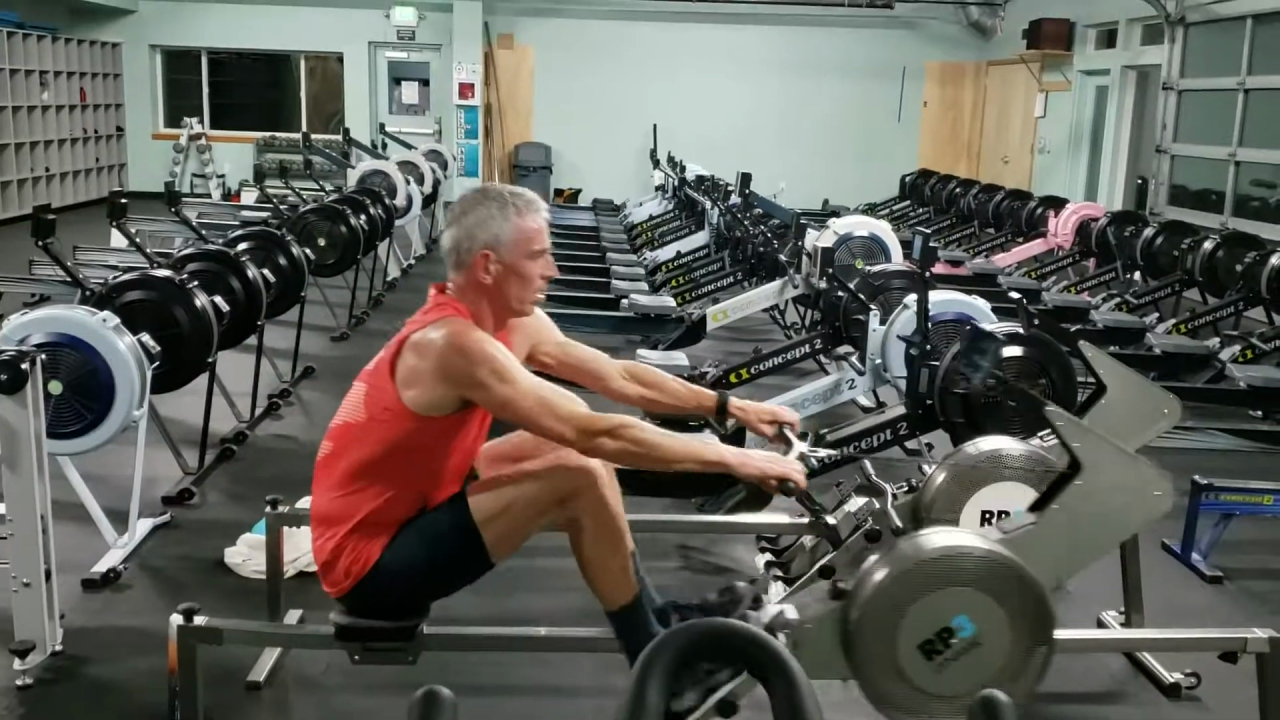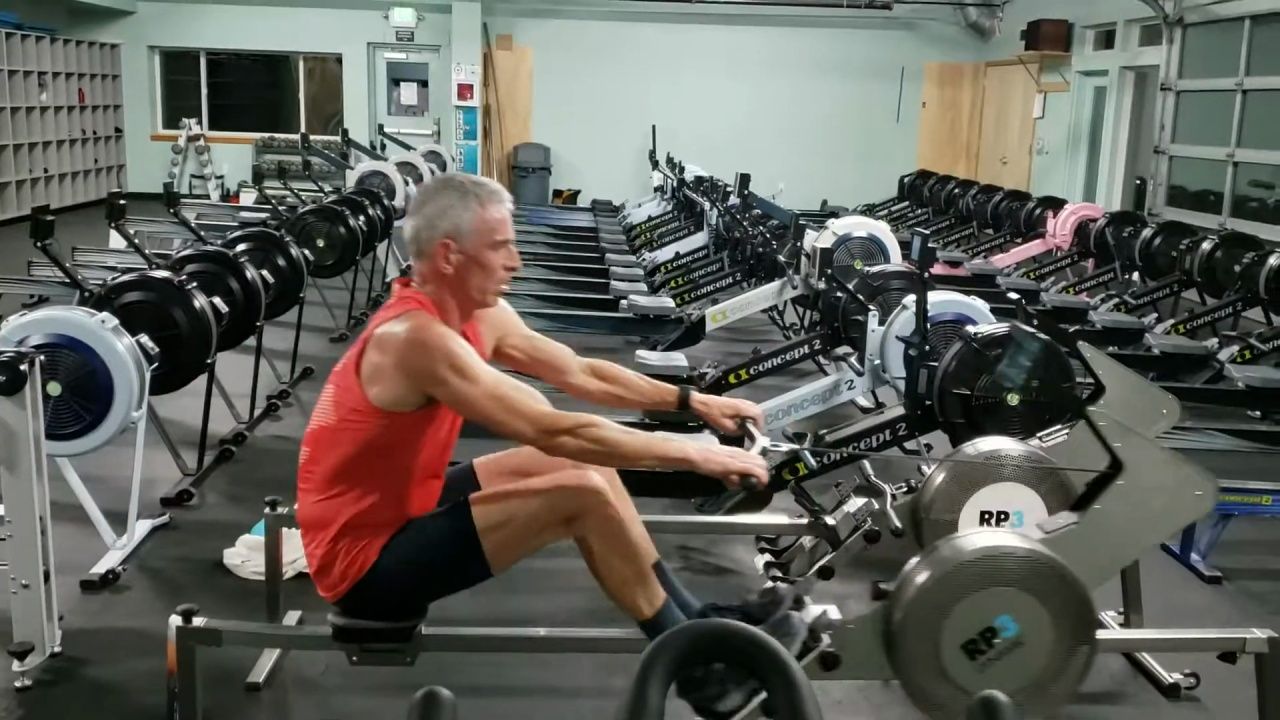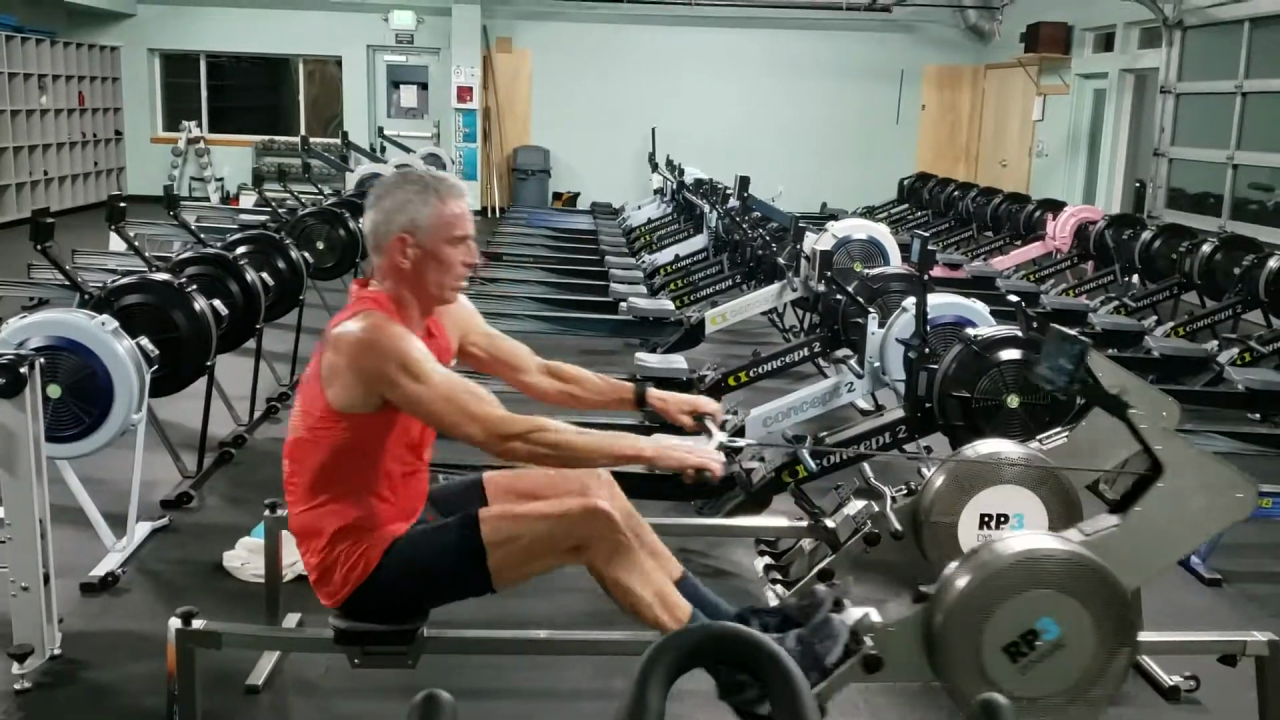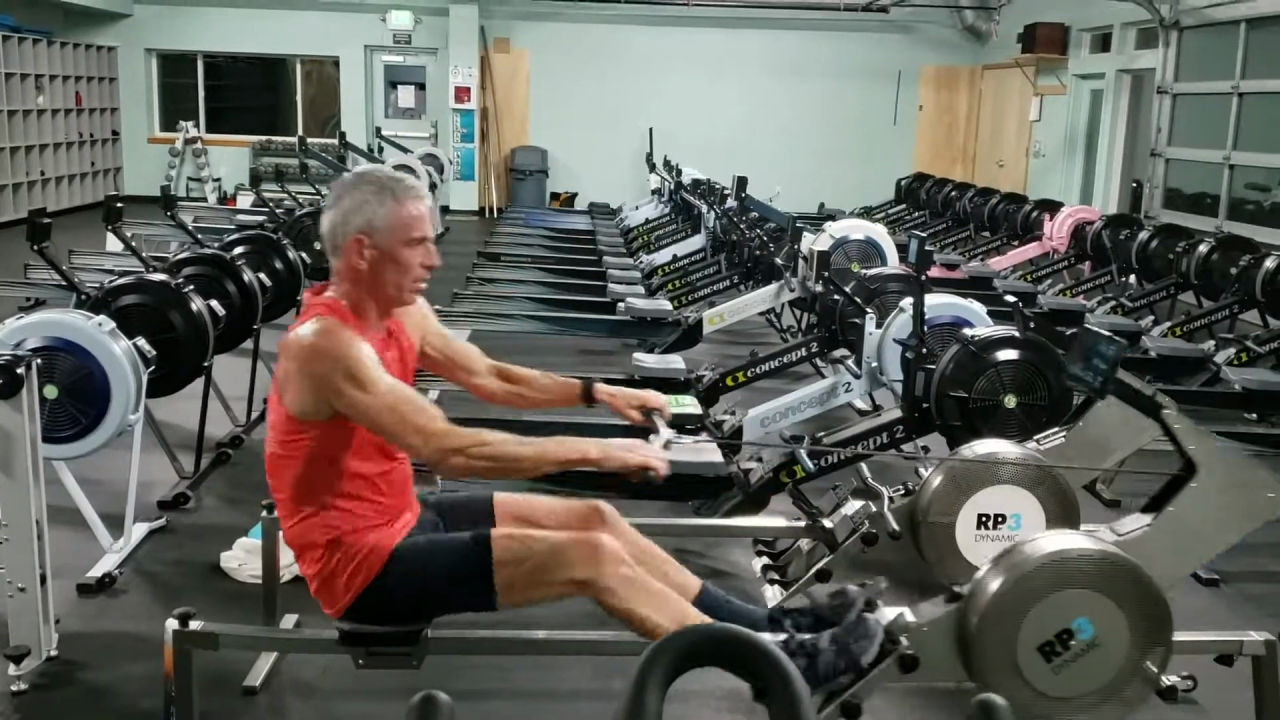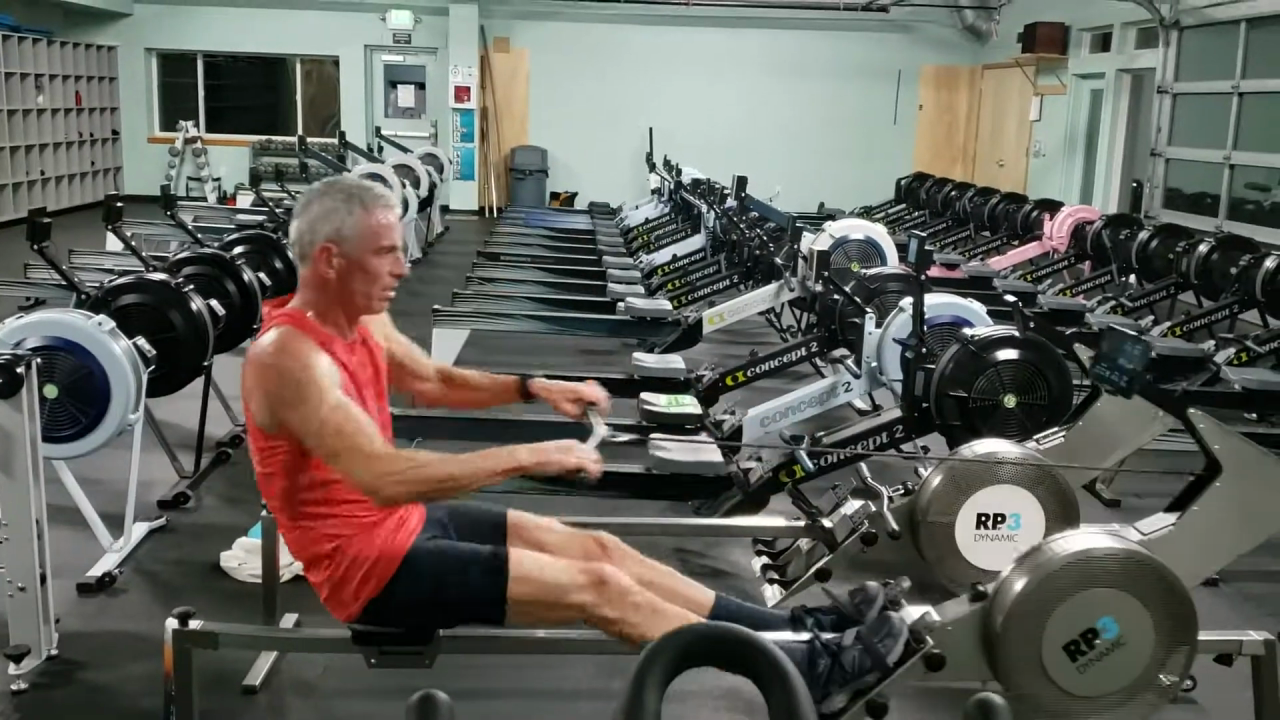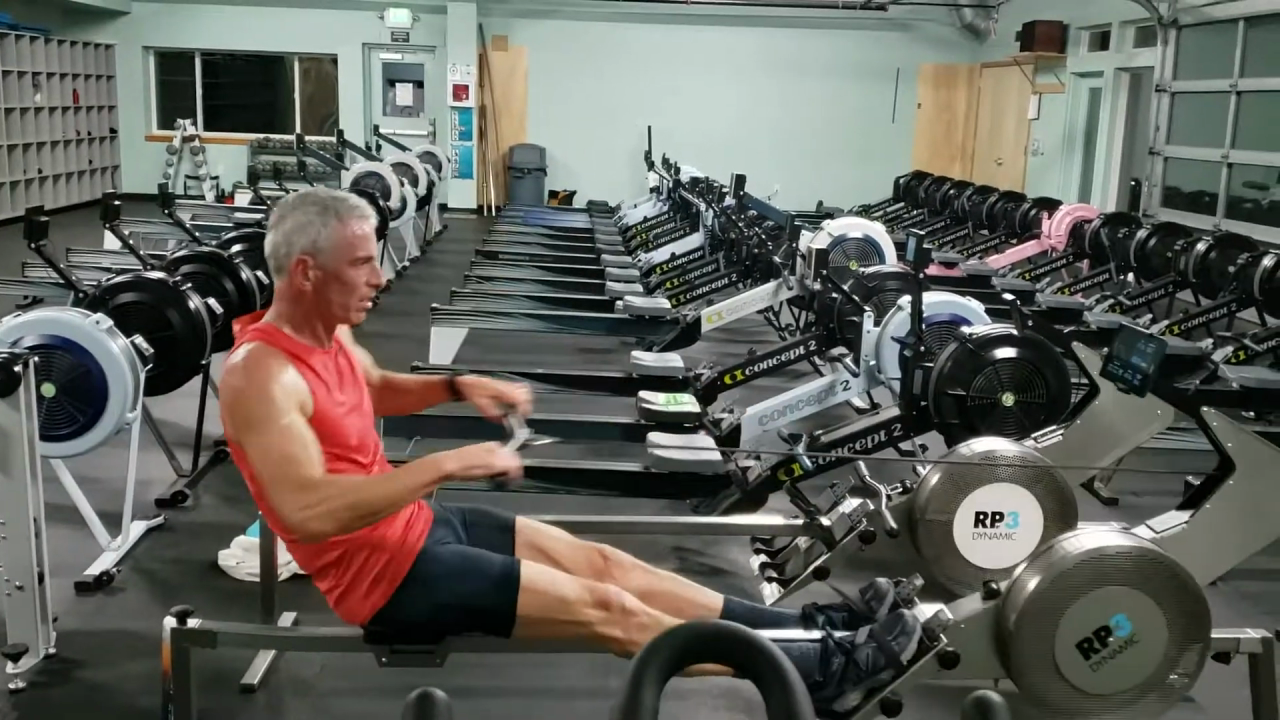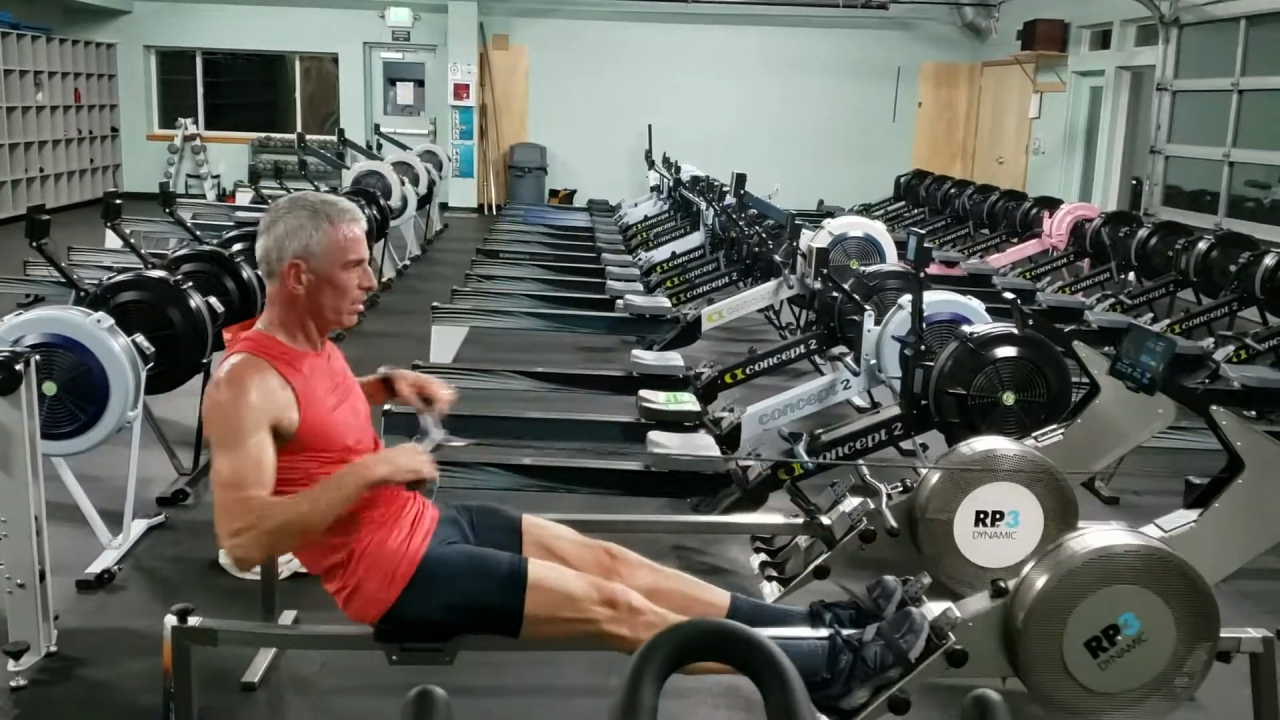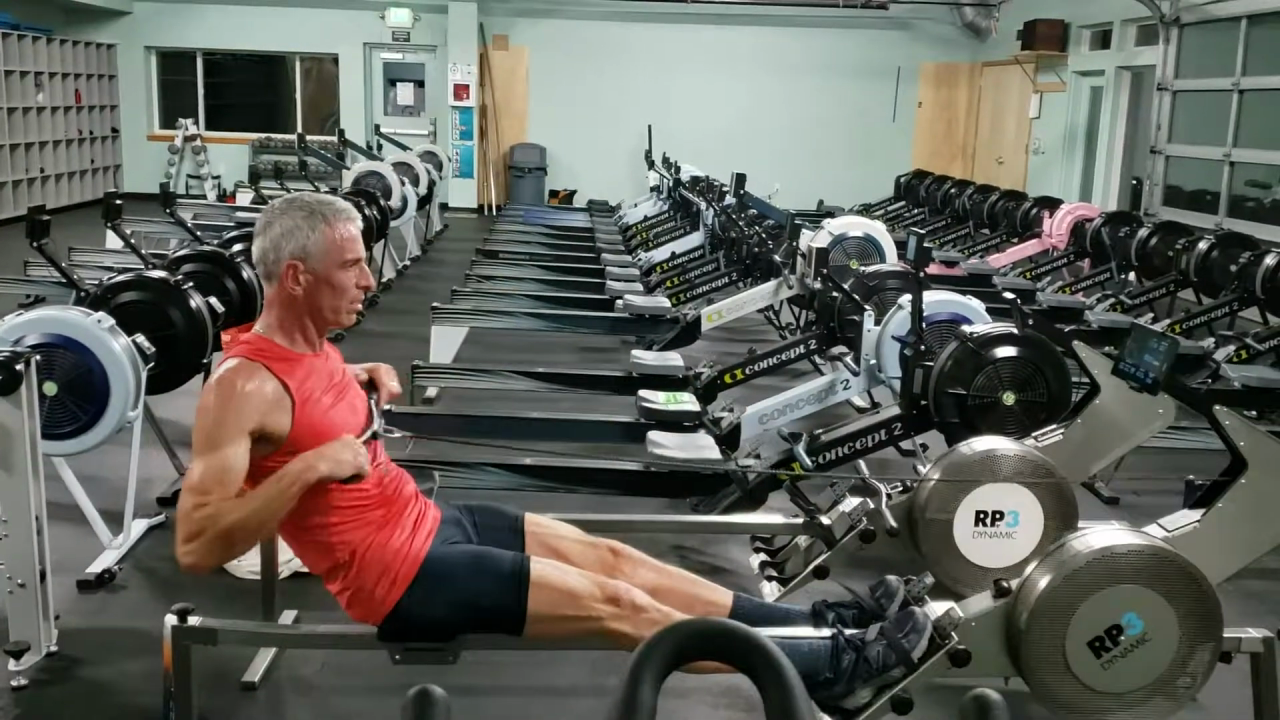
dt=0.1s
person 1, frame 1
left shoulder: (511, 321)
right shoulder: (455, 345)
left elbow: (618, 376)
right elbow: (599, 432)
left wrist: (730, 406)
right wrist: (738, 460)
left hip: (409, 509)
right hip: (370, 561)
left knee: (578, 451)
right knee: (582, 471)
left ankle: (651, 622)
person 1, frame 2
left shoulder: (475, 311)
right shoulder: (415, 339)
left elbow: (580, 371)
right elbow: (557, 431)
left wrist: (693, 400)
right wrist: (704, 457)
left hip: (403, 510)
right hip: (363, 560)
left knee: (579, 466)
right knee: (583, 495)
left ankle: (696, 621)
right ankle: (700, 670)
person 1, frame 3
left shoulder: (444, 308)
right shoulder: (373, 339)
left elbow: (537, 374)
right elbow: (508, 438)
left wrist: (647, 397)
right wrist: (656, 452)
left hip: (402, 517)
right hip: (364, 566)
left knee: (589, 483)
right knee: (594, 518)
left ankle: (732, 628)
person 1, frame 4
left shoulder: (398, 310)
right shoulder: (325, 343)
left elbow: (489, 378)
right elbow: (449, 452)
left wrist: (597, 393)
right wrist: (597, 452)
left hip: (400, 521)
right hip: (366, 566)
left knee: (594, 521)
right knee: (590, 556)
left ankle: (770, 628)
right ankle: (786, 669)
person 1, frame 5
left shoulder: (360, 318)
right shoulder: (287, 357)
left elbow: (438, 380)
right elbow: (388, 479)
left wrist: (531, 388)
right wrist: (529, 455)
left hip: (401, 530)
right hip: (371, 571)
left knee: (600, 551)
right knee: (598, 588)
left ankle: (790, 628)
right ankle: (810, 671)
person 1, frame 6
left shoulder: (326, 332)
right shoulder: (258, 375)
right elbow: (314, 514)
left wrist: (461, 385)
right wrist: (453, 462)
left hip: (416, 529)
right hip: (388, 575)
left knee: (603, 564)
right knee: (605, 610)
left ankle: (812, 625)
person 1, frame 7
left shoulder: (310, 336)
right shoulder: (246, 384)
right elbow: (245, 542)
left wrist: (391, 383)
right wrist: (366, 471)
left hip: (418, 526)
right hip: (394, 574)
left knee: (609, 561)
right knee: (611, 608)
left ankle: (815, 625)
person 1, frame 8
left shoulder: (304, 341)
right shoulder: (241, 386)
right elbow: (196, 548)
left wrist: (356, 380)
right wrist: (308, 467)
left hip: (424, 524)
right hip: (398, 574)
left knee: (612, 560)
right knee: (613, 605)
left ankle: (818, 621)
right ankle: (834, 668)
